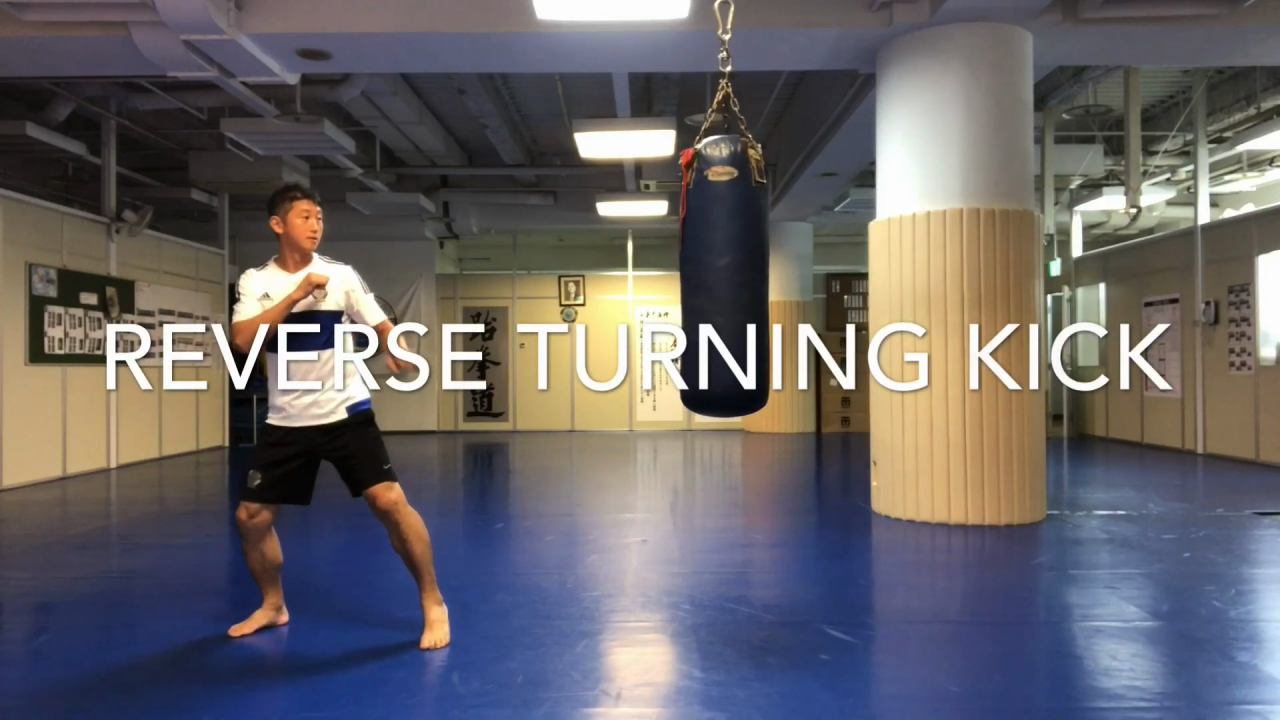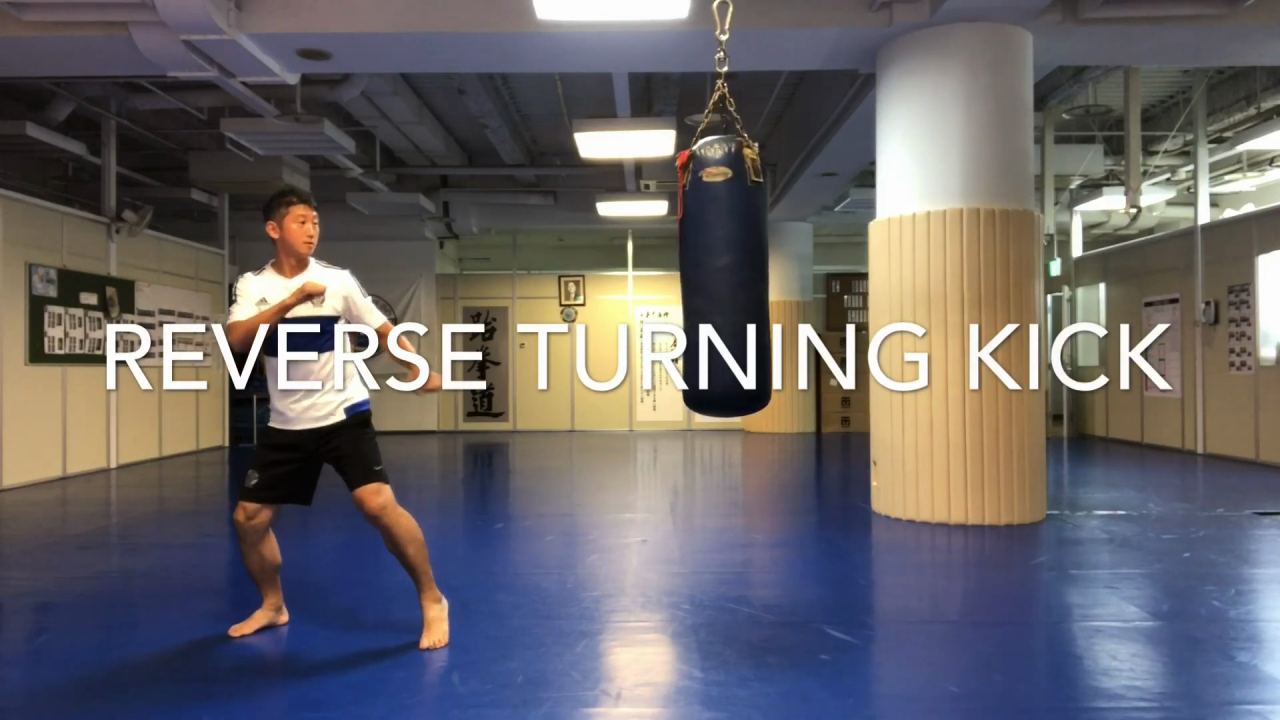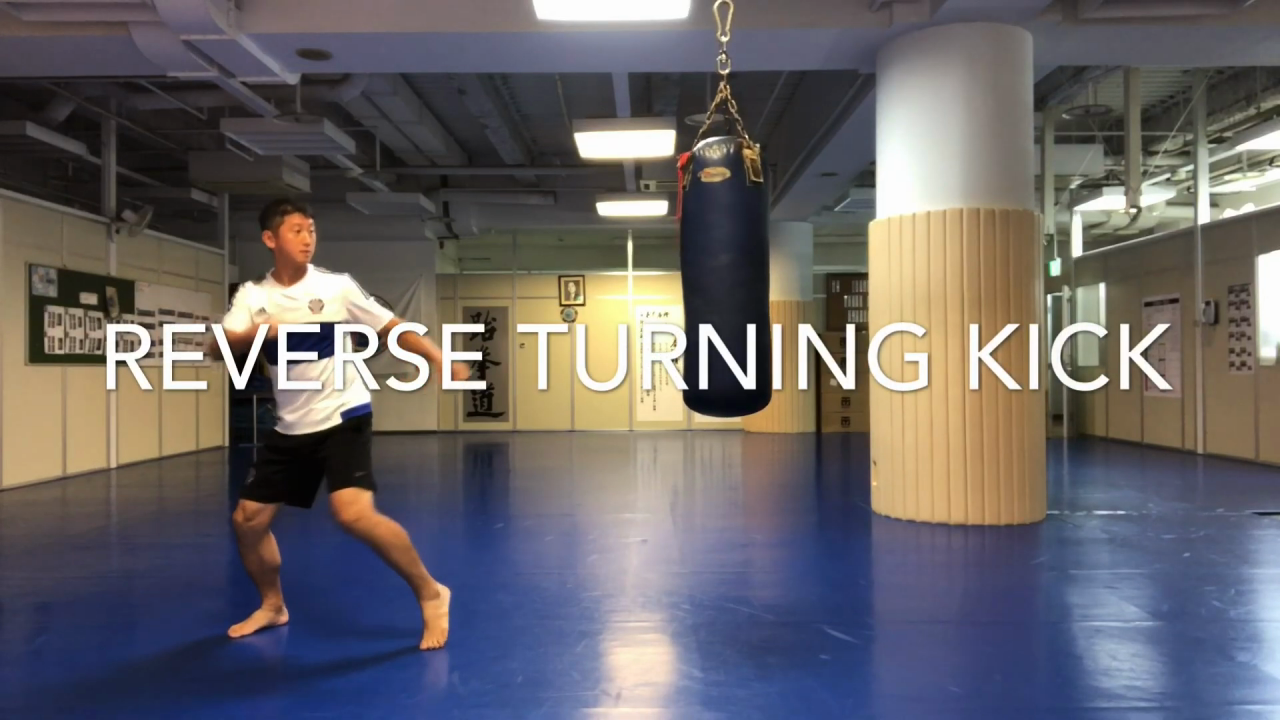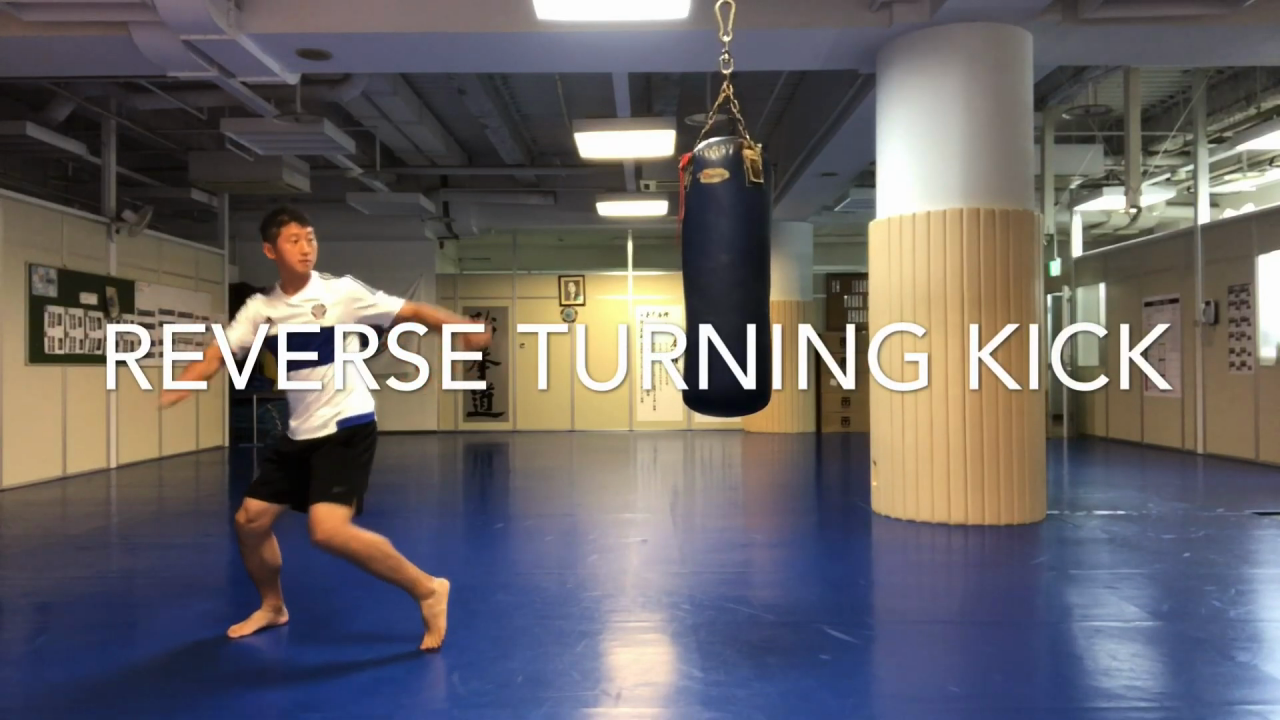
dt=0.4s
person 1, frame 1
left shoulder: (341, 275)
right shoulder: (255, 281)
left elbow: (380, 326)
right elbow: (244, 340)
left wrist: (396, 349)
right wrist: (298, 293)
left hip: (346, 412)
right hip: (286, 421)
left knee: (388, 500)
right knee: (251, 516)
left ankle: (432, 603)
right ankle: (273, 605)
person 1, frame 2
left shoulder: (338, 280)
right shoulder: (252, 285)
left elbow: (382, 328)
right elbow: (236, 340)
left wrist: (419, 366)
right wrist: (291, 300)
left hip: (344, 414)
right hip: (286, 425)
left knee: (378, 503)
right knee: (249, 518)
left ankle: (432, 600)
right ankle: (273, 605)
person 1, frame 3
left shoulder: (337, 287)
right shoulder: (252, 295)
left elbow: (392, 327)
right elbow: (217, 347)
left wrist: (441, 361)
right wrist: (256, 334)
left hip: (343, 418)
right hip: (290, 429)
left knee: (354, 513)
right knee: (247, 519)
left ankle: (430, 595)
right ankle: (272, 605)
person 1, frame 4
left shoulder: (340, 292)
right shoulder: (259, 307)
left elbow: (412, 311)
right elbow: (219, 351)
left wrist: (462, 329)
right wrist: (182, 381)
left hip: (347, 428)
right hip: (298, 436)
left knee: (328, 530)
right knee: (249, 520)
left ankle: (426, 589)
right ankle: (272, 606)
